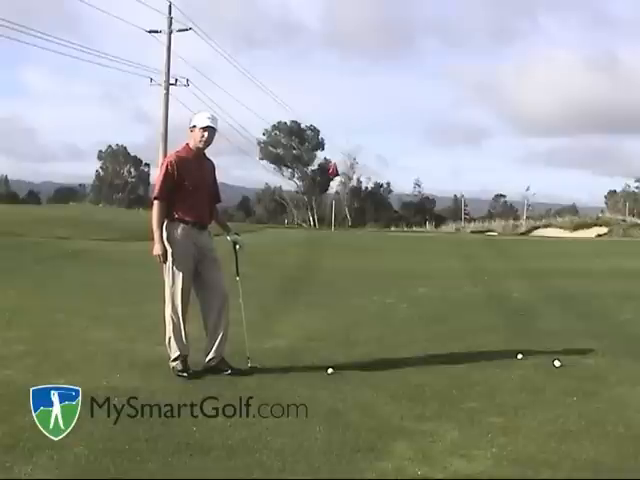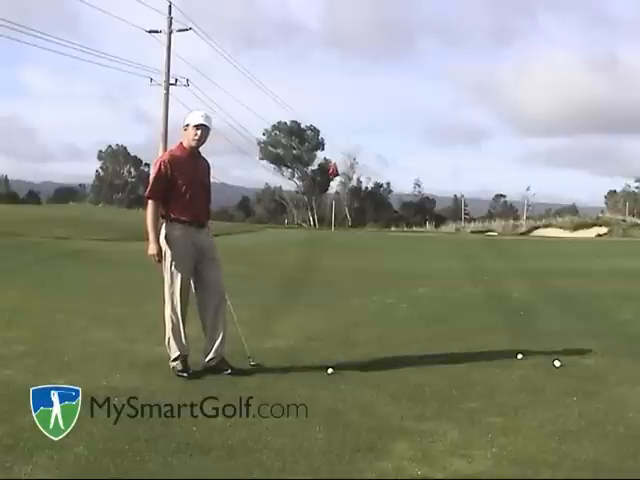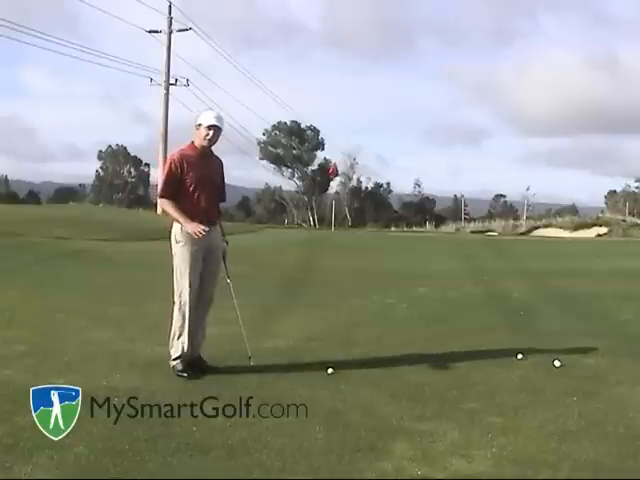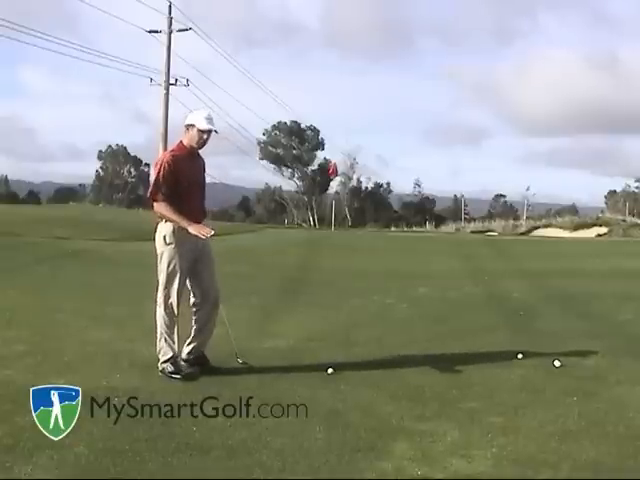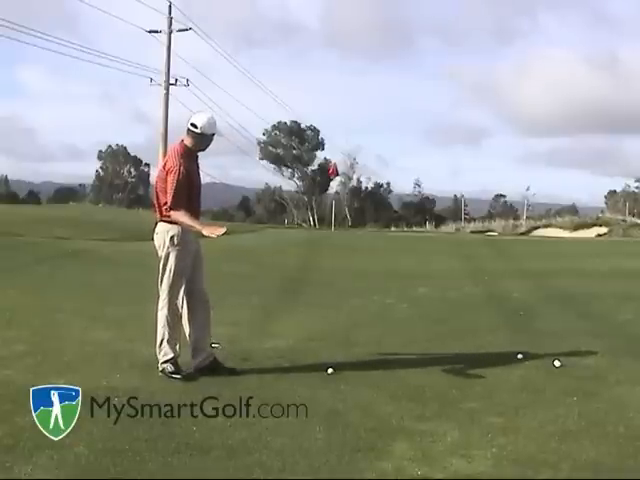
dt=1s
person 1, frame 1
left shoulder: (209, 166)
right shoulder: (174, 161)
right elbow: (159, 202)
left wrist: (228, 231)
right wrist: (158, 240)
left hip: (204, 235)
right hip: (180, 234)
left knee: (217, 296)
right knee: (177, 300)
left ankle: (214, 357)
right ankle: (178, 357)
person 1, frame 2
left shoulder: (204, 164)
right shoulder: (168, 161)
right elbow: (153, 202)
right wrist: (153, 240)
left hip: (203, 234)
right hip: (178, 234)
left knee: (215, 295)
right knee: (177, 300)
left ankle: (215, 357)
right ankle: (178, 357)
person 1, frame 3
left shoulder: (217, 163)
right shoulder: (179, 159)
right elbow: (165, 199)
left wrist: (222, 235)
right wrist: (188, 223)
left hip: (212, 234)
right hip: (187, 233)
left knee: (205, 298)
right knee: (186, 296)
left ankle: (193, 352)
right ankle: (179, 356)
person 1, frame 4
left shoulder: (199, 162)
right shoulder: (169, 160)
right elbow: (158, 203)
right wrist: (189, 225)
left hip: (198, 234)
right hip: (174, 234)
left knee: (209, 296)
right knee: (170, 299)
left ankle: (193, 351)
right ankle: (167, 359)
person 1, frame 5
left shoulder: (187, 156)
right shoulder: (179, 163)
right elbow: (175, 210)
right wrist: (203, 227)
left hip: (187, 235)
right hip: (175, 234)
left knee: (197, 298)
right knee: (171, 298)
left ankle: (203, 358)
right ankle: (167, 360)
